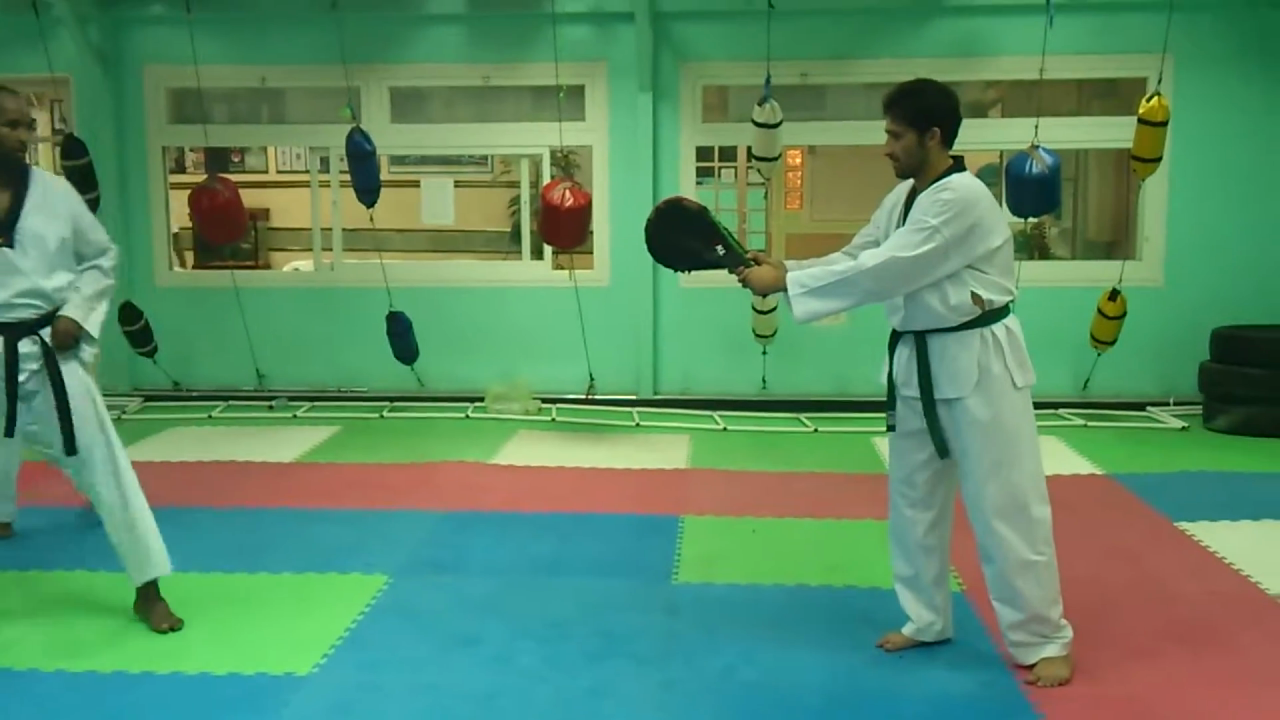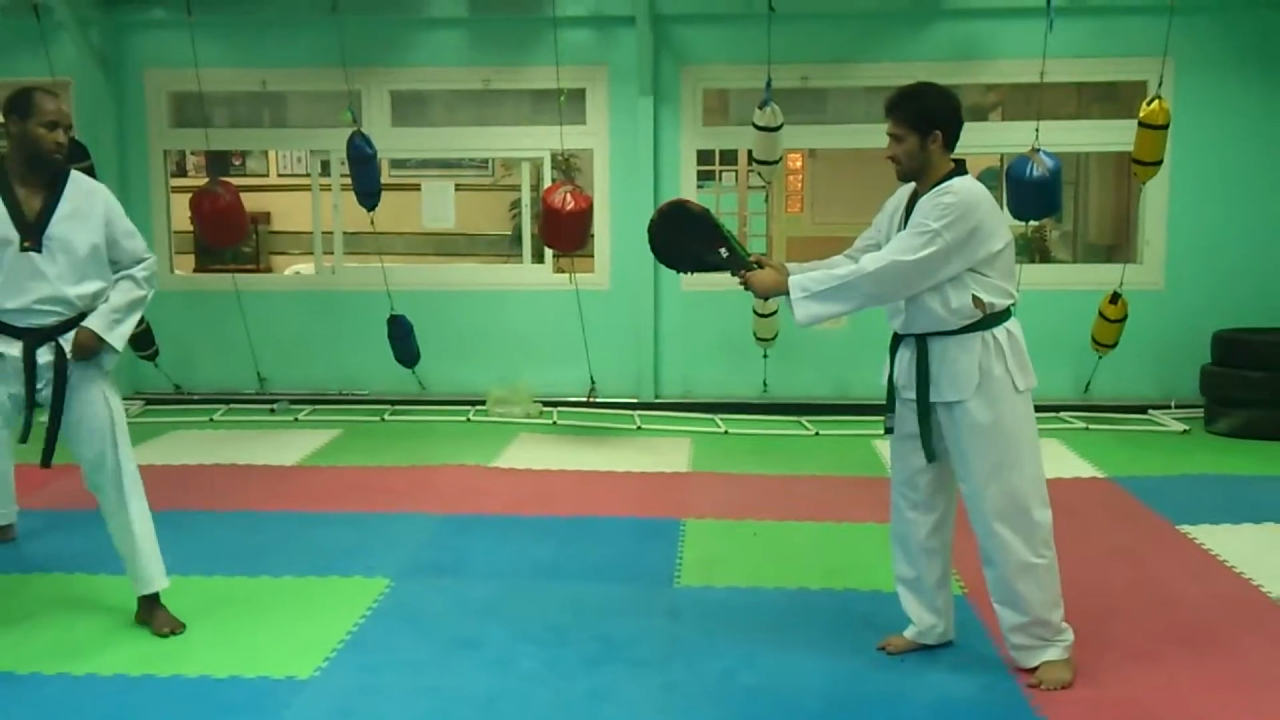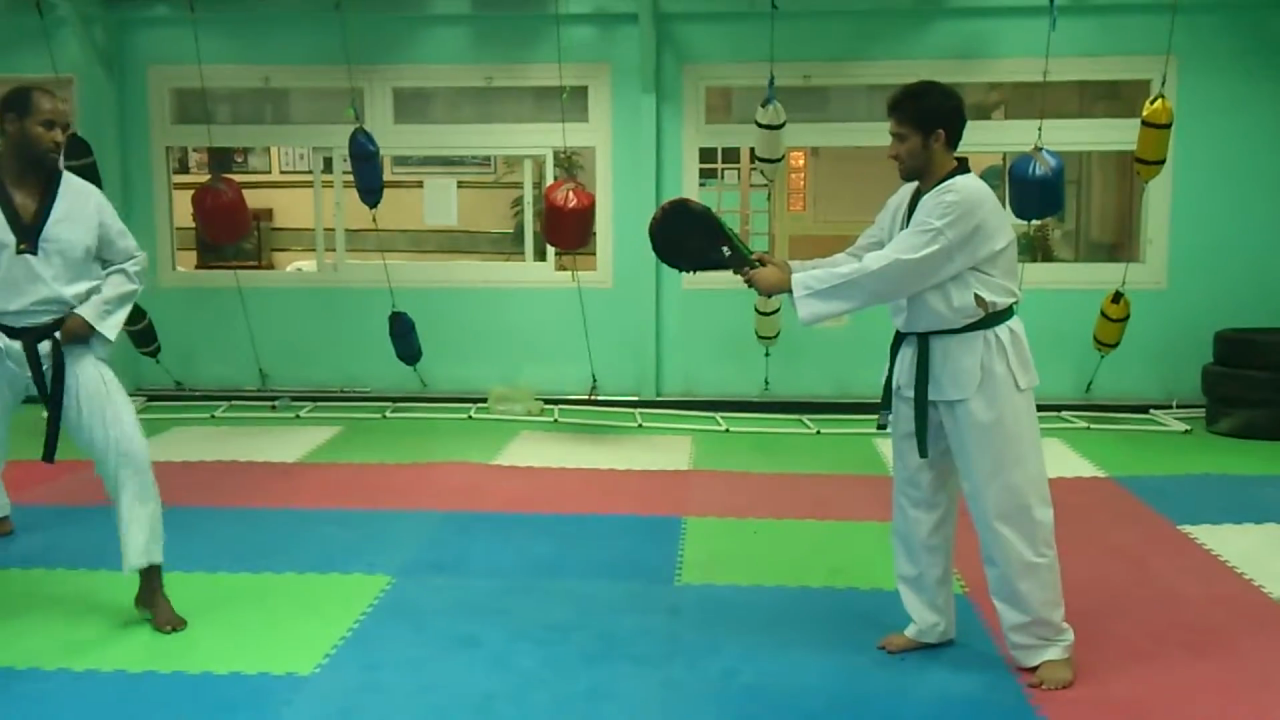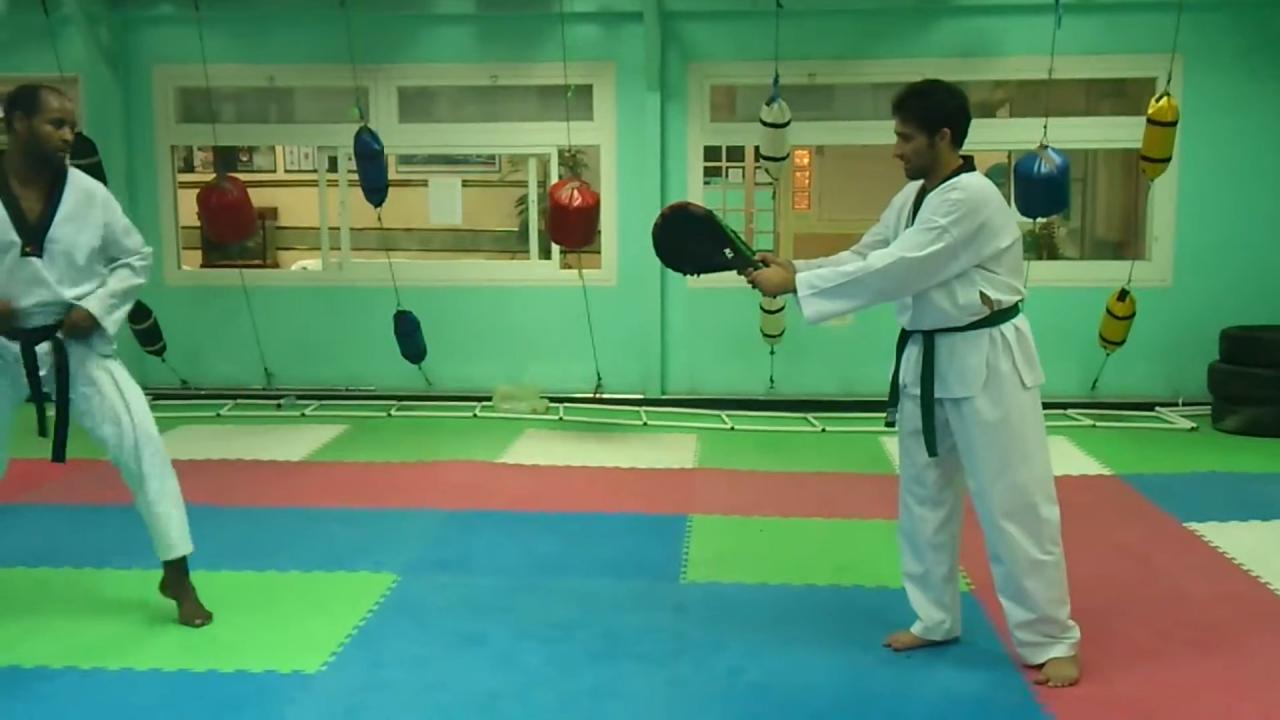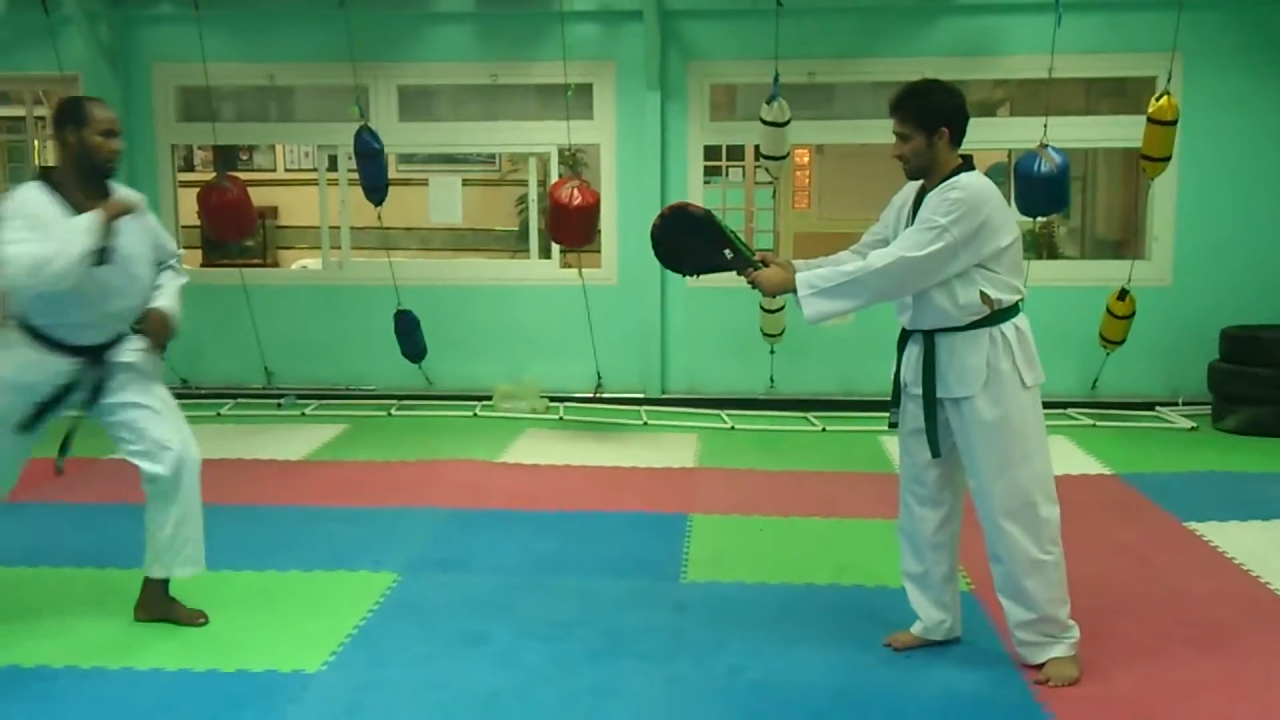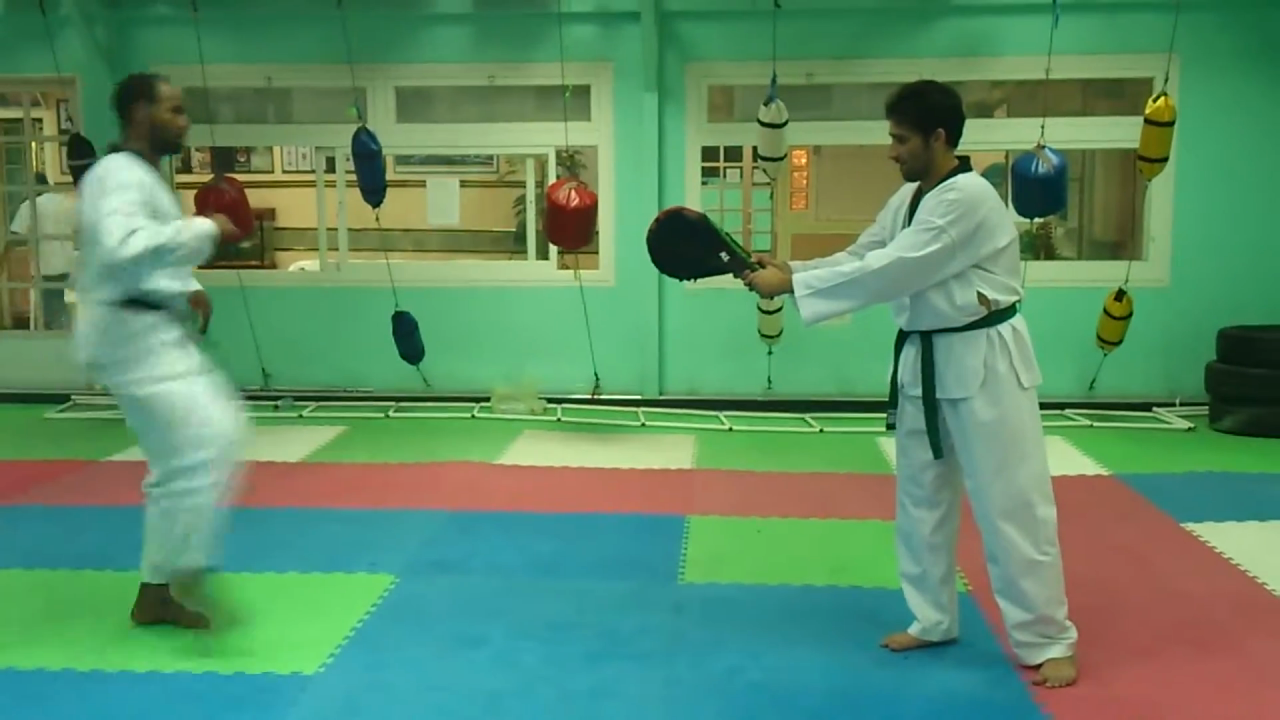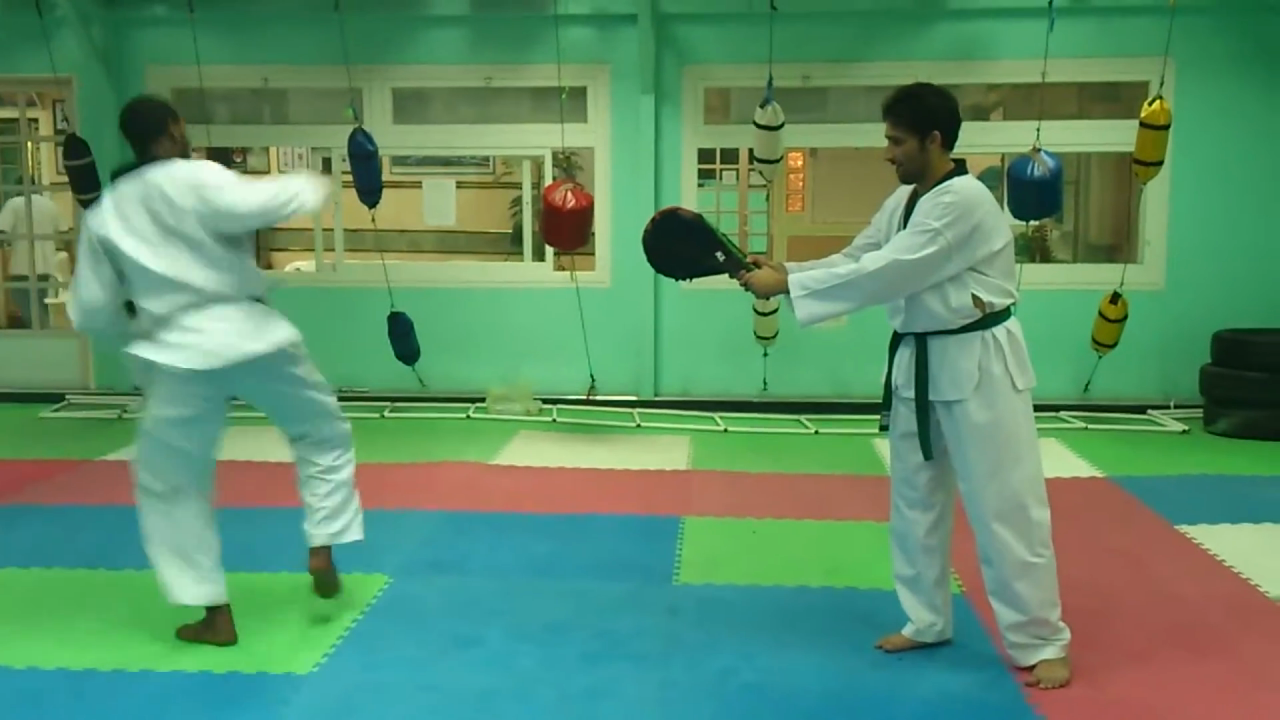
dt=0.2s
person 1, frame 1
left shoulder: (963, 199)
right shoulder: (904, 197)
left elbow: (885, 271)
right elbow: (855, 258)
left wrist: (786, 283)
right wrist: (785, 267)
left hip: (977, 363)
right hip: (918, 361)
left knee: (1003, 504)
right knee: (914, 497)
left ankle: (1043, 640)
right ankle: (926, 620)
person 1, frame 2
left shoulder: (964, 202)
right shoulder: (905, 201)
left elbow: (886, 275)
right elbow: (857, 260)
left wrist: (787, 287)
right wrist: (787, 270)
left hip: (978, 367)
right hip: (919, 365)
left knee: (1005, 506)
right knee: (916, 500)
left ankle: (1044, 643)
right ankle: (928, 622)
person 1, frame 3
left shoulder: (967, 200)
right shoulder: (908, 199)
left elbow: (889, 272)
right elbow: (860, 257)
left wrist: (790, 285)
right wrist: (789, 268)
left hip: (980, 365)
right hip: (921, 363)
left knee: (1007, 505)
right knee: (918, 498)
left ankle: (1045, 642)
right ankle: (928, 621)
person 1, frame 4
left shoulder: (972, 198)
right shoulder: (913, 197)
left elbow: (894, 271)
right elbow: (864, 256)
left wrist: (795, 285)
right wrist: (793, 267)
left hip: (986, 363)
right hip: (928, 360)
left knee: (1013, 503)
right knee: (924, 496)
left ankle: (1051, 640)
right ankle: (935, 619)
person 1, frame 5
left shoulder: (972, 197)
right shoulder: (912, 197)
left elbow: (894, 271)
right elbow: (863, 256)
left wrist: (795, 284)
right wrist: (793, 267)
left hip: (986, 362)
right hip: (928, 359)
left knee: (1013, 502)
right knee: (924, 495)
left ankle: (1051, 640)
right ankle: (935, 619)
person 1, frame 6
left shoulder: (969, 198)
right shoulder: (909, 198)
left elbow: (890, 272)
right elbow: (860, 256)
left wrist: (791, 286)
right wrist: (790, 268)
left hip: (984, 363)
right hip: (925, 361)
left knee: (1011, 503)
right knee: (921, 497)
left ankle: (1048, 640)
right ankle: (933, 620)
person 1, frame 7
left shoulder: (964, 201)
right shoulder: (904, 201)
left elbow: (885, 274)
right elbow: (858, 257)
left wrist: (786, 285)
right wrist: (786, 269)
left hip: (978, 366)
right hip: (919, 363)
left knee: (1004, 505)
right knee: (915, 499)
left ankle: (1042, 641)
right ankle: (927, 621)
person 2, frame 1
left shoulder: (55, 194)
left elbow: (100, 258)
left wrist: (76, 314)
left hip: (48, 348)
left knee: (100, 458)
left ankle: (147, 589)
person 2, frame 2
left shoulder: (92, 197)
left elbow: (139, 267)
left wrist: (101, 325)
left hip: (72, 354)
left knee: (112, 469)
left ankle: (148, 597)
person 2, frame 3
left shoulder: (83, 197)
left elbow: (129, 262)
left wrist: (92, 315)
left hip: (69, 346)
left knee: (127, 450)
left ankle: (150, 584)
person 2, frame 4
left shoulder: (89, 194)
left elbow: (134, 257)
left wrist: (96, 304)
left hip: (74, 343)
left knee: (138, 440)
left ankle: (177, 574)
person 2, frame 5
left shoulder: (129, 204)
left elbow: (168, 261)
left wrist: (161, 306)
right wrist: (89, 228)
left hip: (116, 361)
left knee: (175, 457)
left ankle: (156, 590)
person 2, frame 6
left shoulder: (140, 175)
right shoulder: (123, 174)
right elbow: (121, 251)
left wrist: (187, 288)
right wrist: (202, 232)
left hip: (153, 327)
right hip: (137, 334)
left knee: (178, 464)
right knee: (213, 441)
left ankle: (154, 592)
right ankle: (179, 573)
person 2, frame 7
left shoulder: (105, 214)
right shoulder: (195, 177)
left elbow: (92, 314)
right elbow: (253, 206)
right wrist: (305, 186)
left hip: (177, 355)
right hip: (253, 337)
left knee: (165, 487)
right knee: (325, 438)
left ankle: (215, 612)
right ankle: (323, 547)
